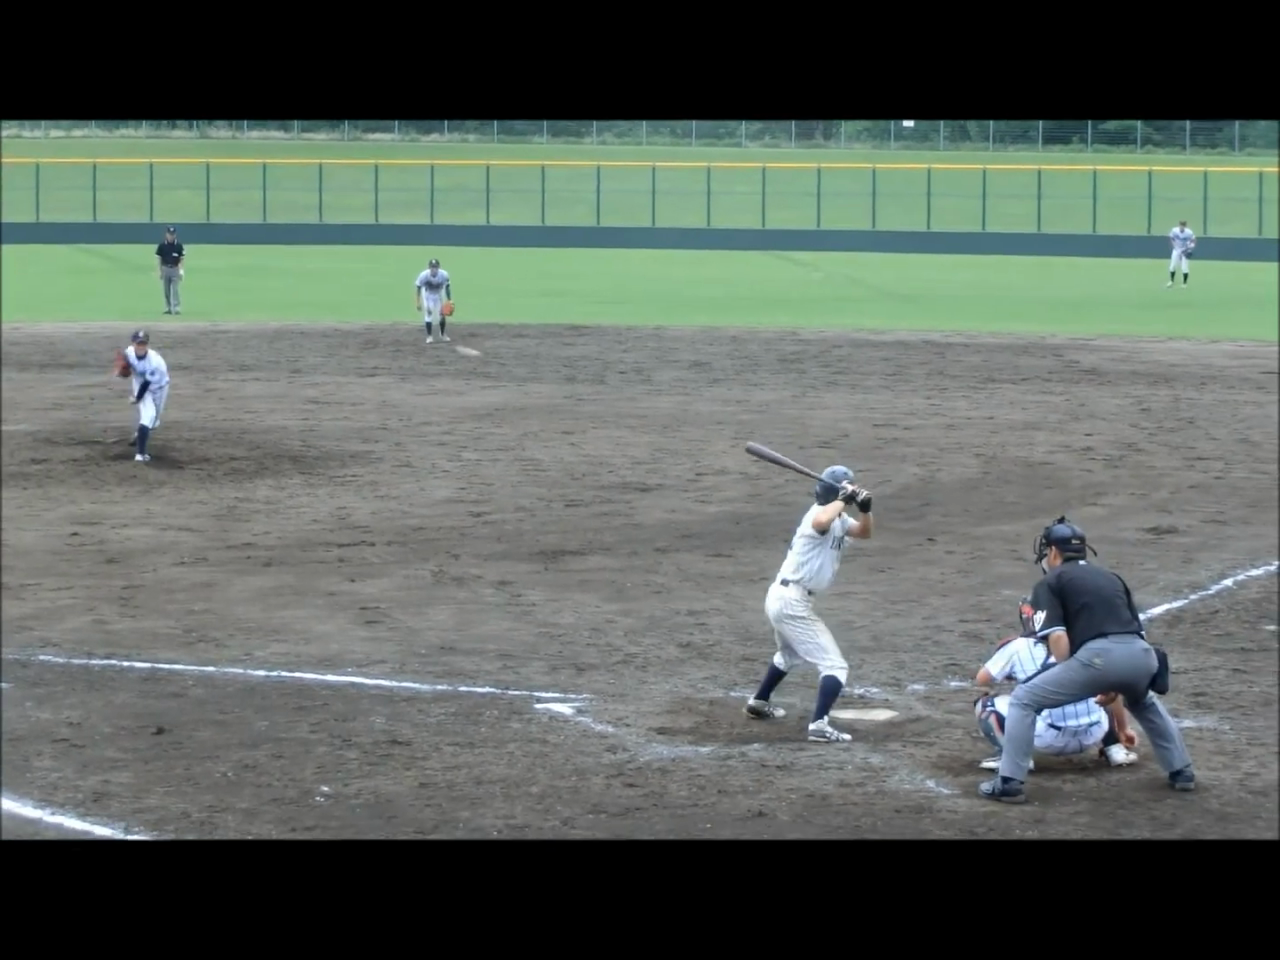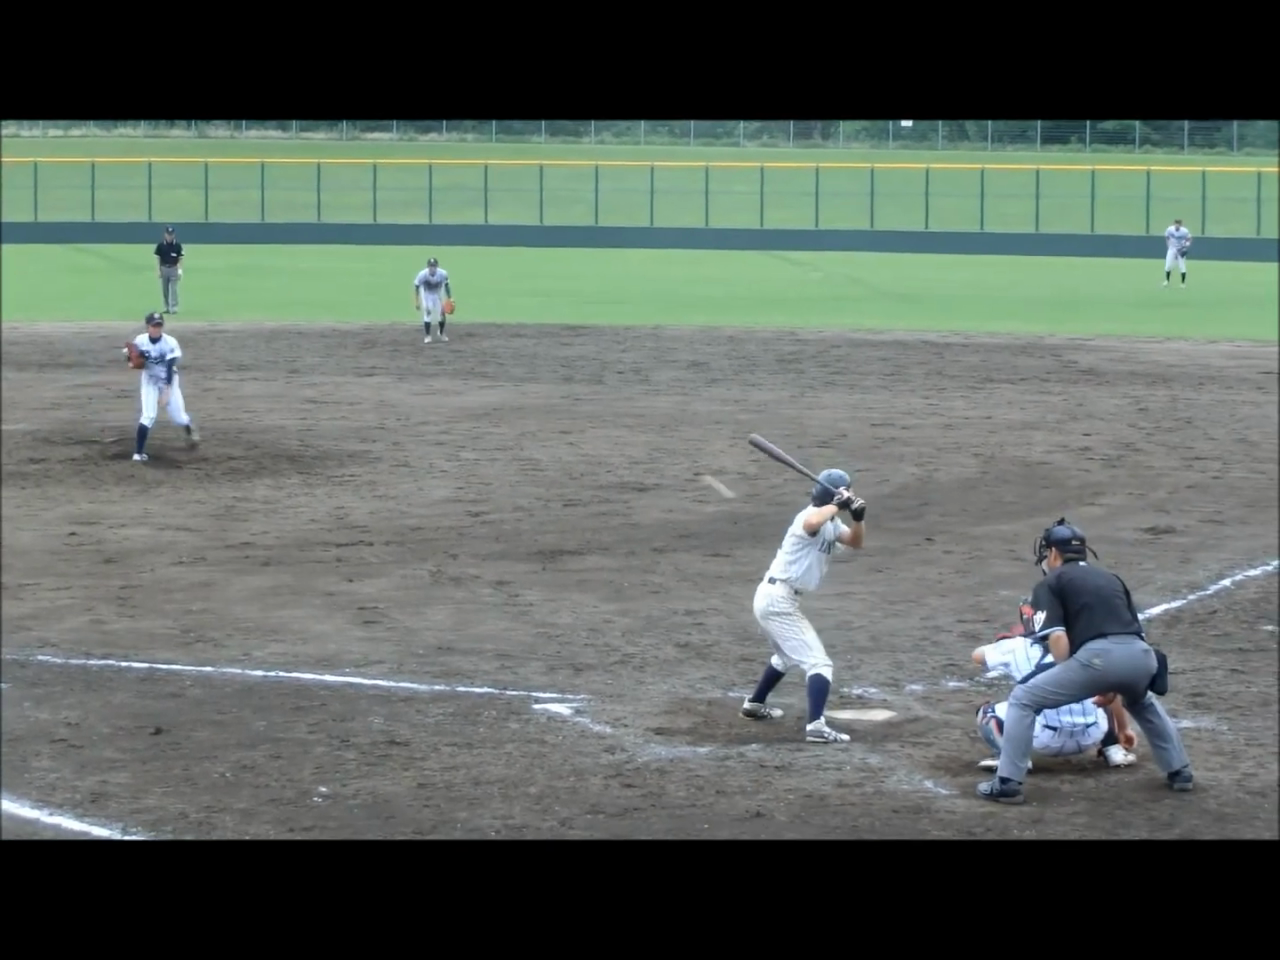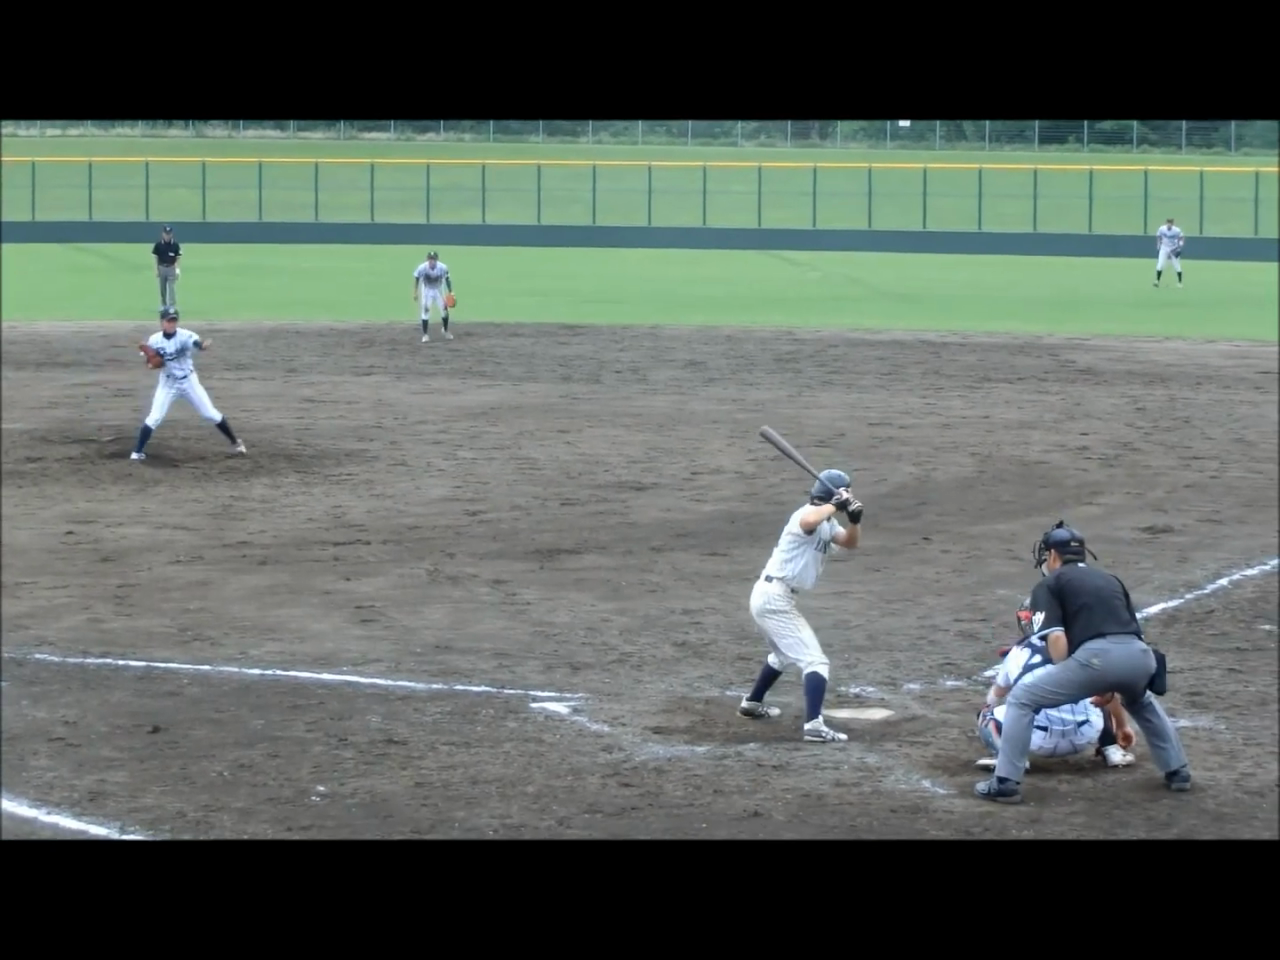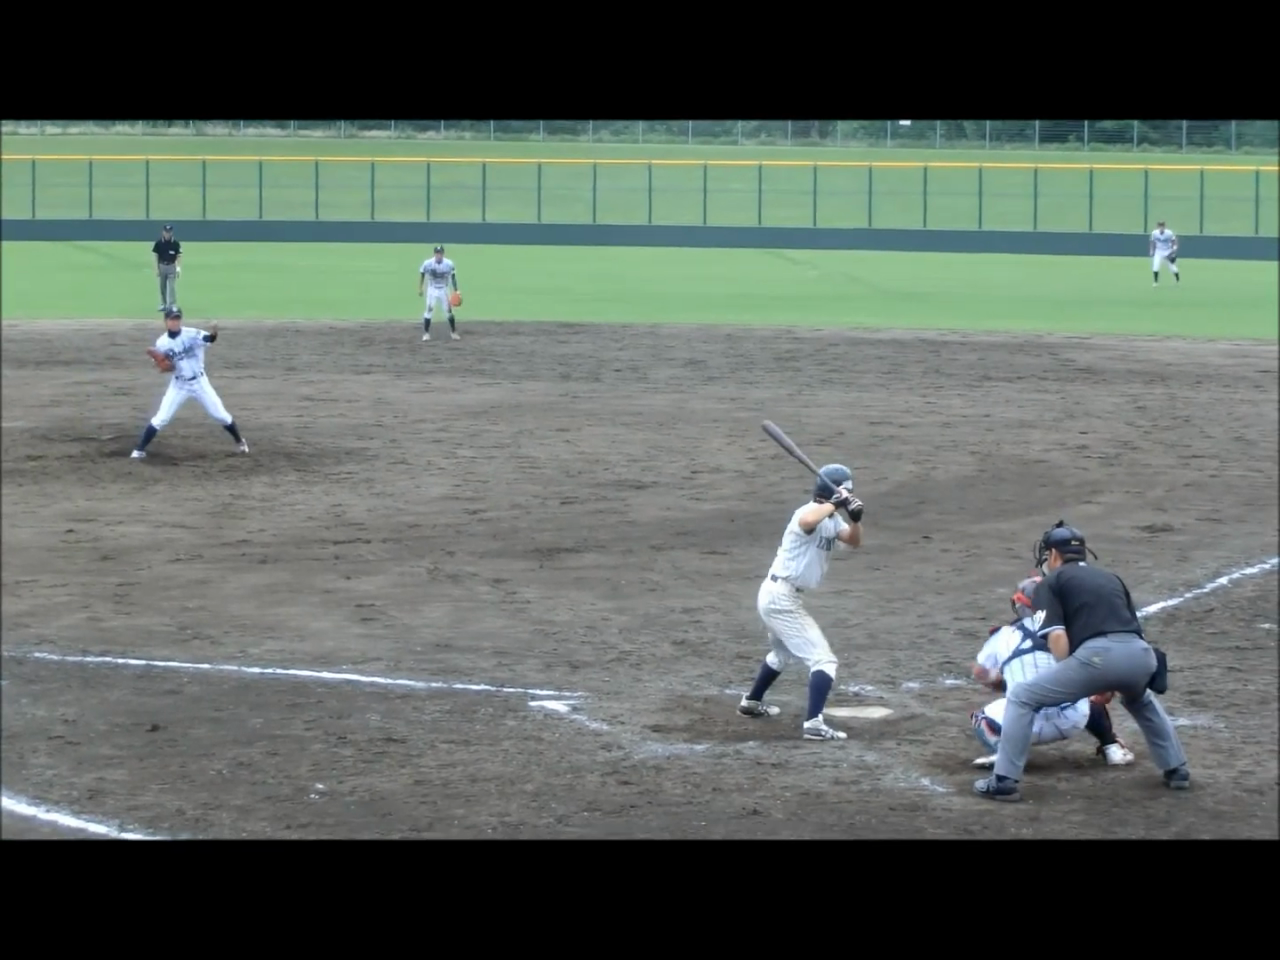
dt=0.2s
person 1, frame 1
left shoulder: (1050, 583)
right shoulder: (1111, 577)
left elbow: (1057, 637)
left wrist: (1068, 681)
left hip: (1098, 656)
right hip: (1141, 656)
left knee: (1023, 699)
right knee: (1144, 703)
left ankle: (1009, 782)
right ankle: (1181, 771)
person 1, frame 2
left shoulder: (1050, 584)
right shoulder: (1111, 578)
left elbow: (1057, 637)
left wrist: (1068, 682)
right wrist: (1112, 685)
left hip: (1098, 657)
right hip: (1141, 656)
left knee: (1022, 700)
right knee: (1143, 703)
left ankle: (1007, 783)
right ankle: (1179, 772)
person 1, frame 3
left shoulder: (1048, 584)
right shoulder: (1110, 580)
left elbow: (1056, 637)
left wrist: (1067, 682)
right wrist: (1110, 685)
left hip: (1097, 656)
right hip: (1140, 656)
left knee: (1021, 699)
right knee: (1141, 703)
left ankle: (1005, 783)
right ankle: (1178, 771)
person 1, frame 4
left shoulder: (1049, 583)
right shoulder: (1111, 578)
left elbow: (1057, 636)
left wrist: (1067, 682)
right wrist: (1110, 684)
left hip: (1098, 655)
right hip: (1141, 654)
left knee: (1021, 698)
right knee: (1141, 701)
left ankle: (1004, 781)
right ankle: (1177, 770)
person 2, frame 1
left shoulder: (836, 517)
right shoulder: (819, 515)
left elbow: (865, 532)
right elbow: (821, 522)
left wrist: (864, 508)
right wrist: (844, 499)
left hip: (784, 598)
right hip: (792, 601)
left knee: (790, 655)
right knee: (834, 665)
left ankle: (759, 702)
right ankle: (819, 725)
person 2, frame 2
left shoulder: (830, 521)
right shoulder: (810, 516)
left elbow: (855, 542)
right elbow: (813, 523)
left wrist: (857, 517)
right wrist: (838, 505)
left hip: (774, 598)
right hip: (777, 599)
left knee: (787, 656)
right knee: (818, 662)
left ankle: (755, 704)
right ankle: (816, 725)
person 2, frame 3
left shoulder: (826, 520)
right shoulder: (807, 514)
left elbow: (850, 543)
right elbow: (808, 521)
left wrist: (854, 520)
right wrist: (835, 505)
left hip: (771, 596)
right hip: (774, 598)
left knee: (784, 654)
right knee: (815, 660)
left ankle: (752, 702)
right ankle: (814, 724)
person 2, frame 4
left shoulder: (829, 517)
right shoulder: (810, 511)
left elbow: (854, 542)
right elbow: (807, 521)
left wrist: (855, 518)
right wrist: (834, 506)
left hip: (778, 594)
right hip: (782, 597)
left knee: (782, 653)
right knee: (823, 658)
left ankle: (752, 702)
right ankle: (813, 723)
